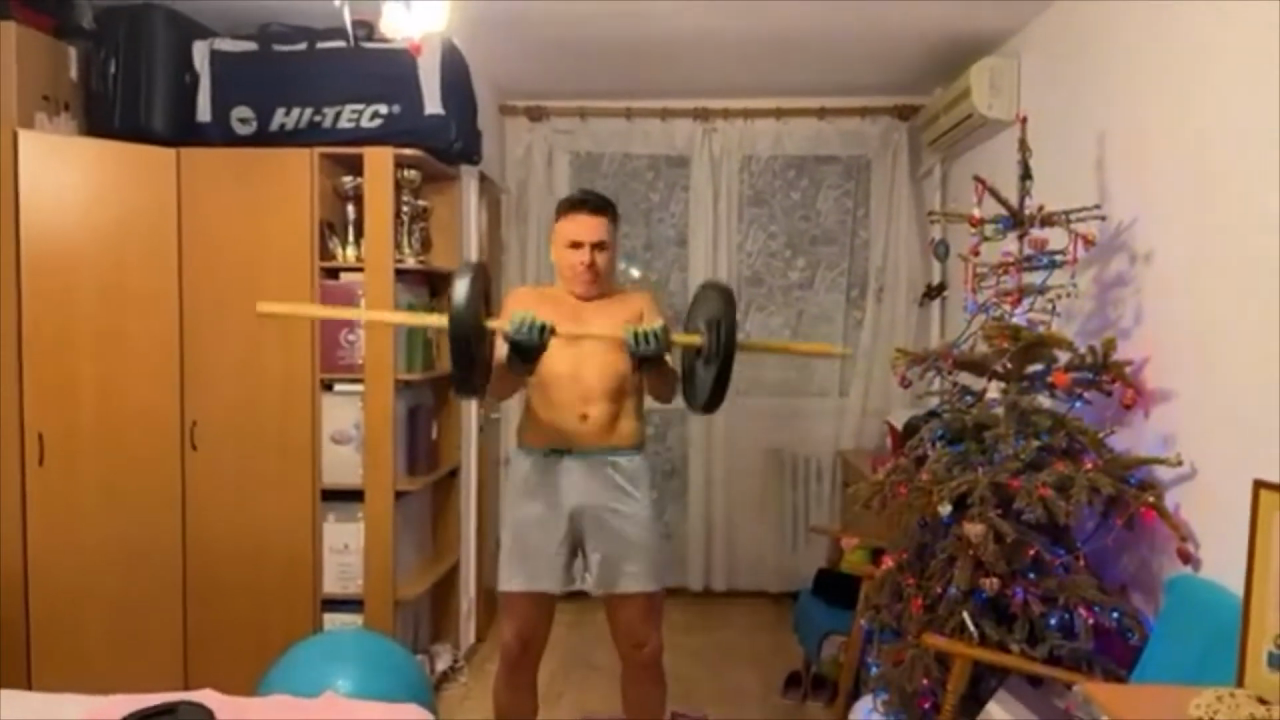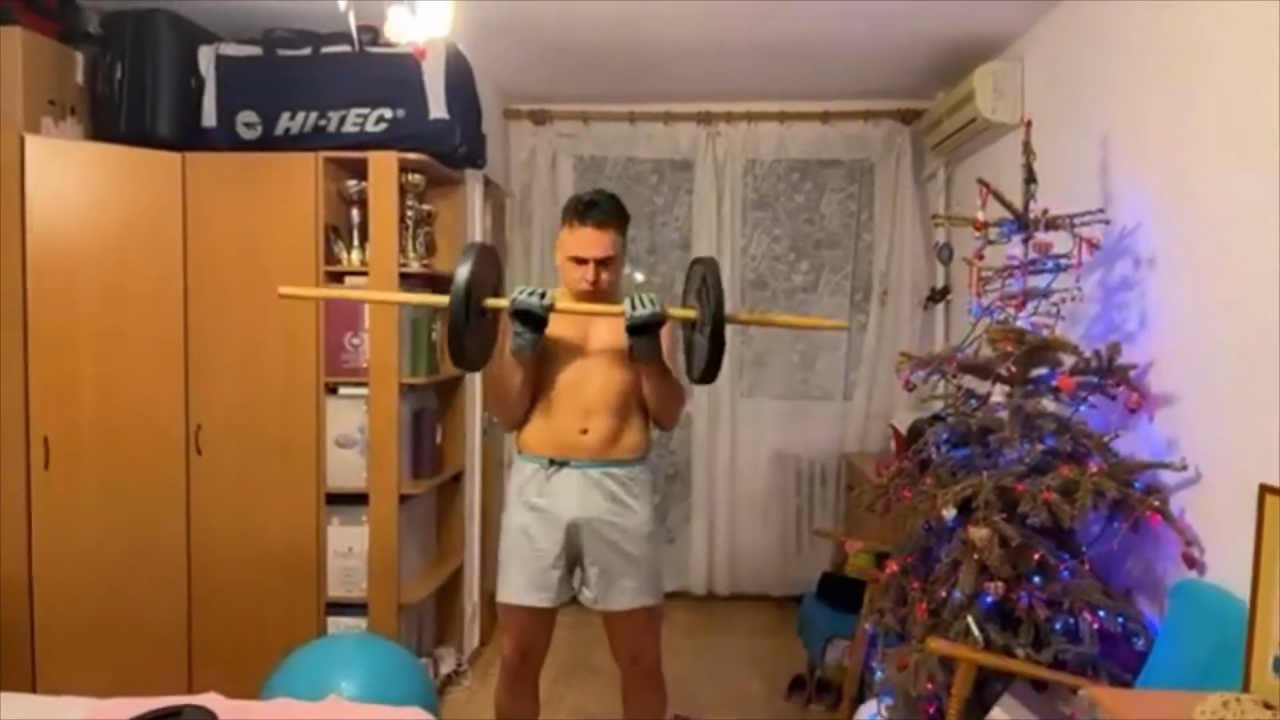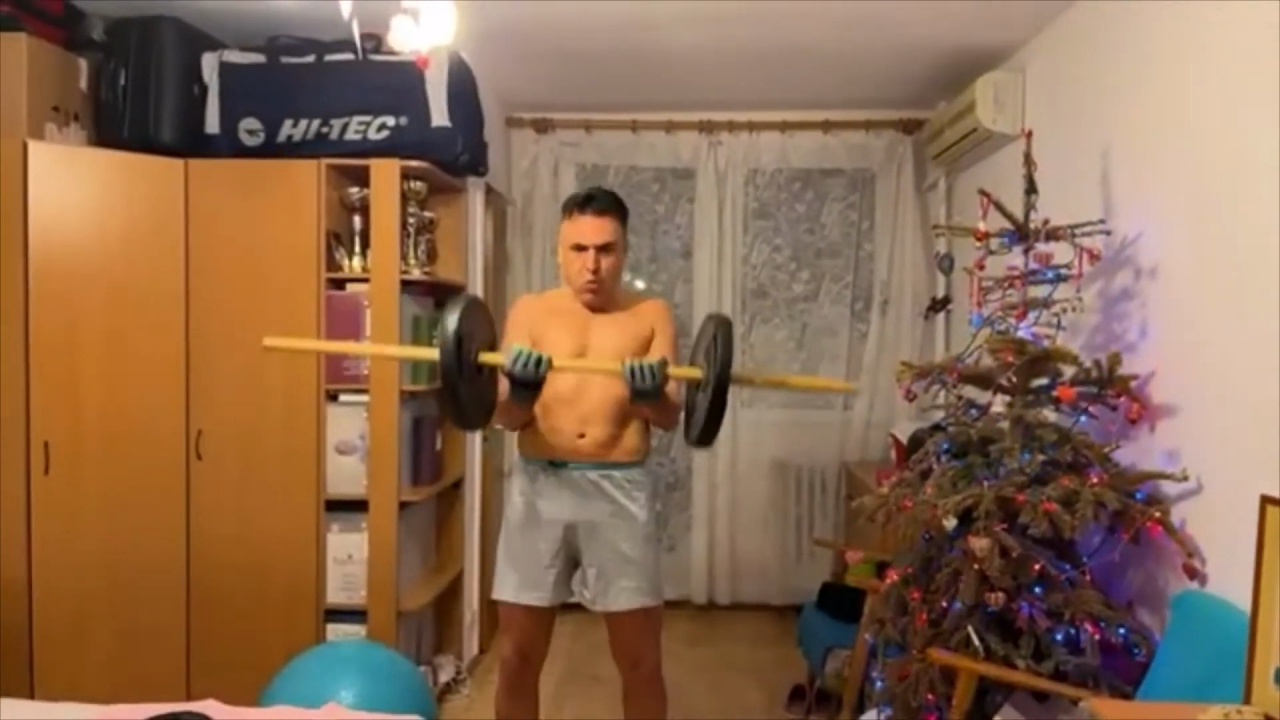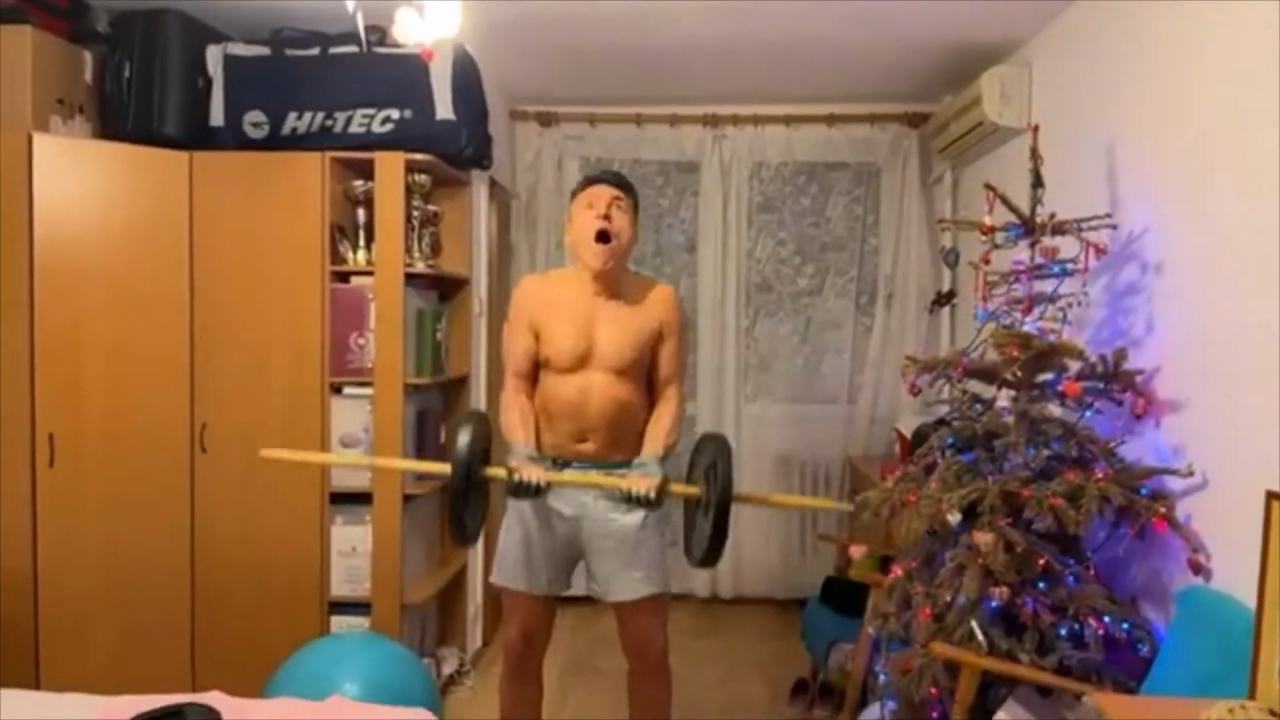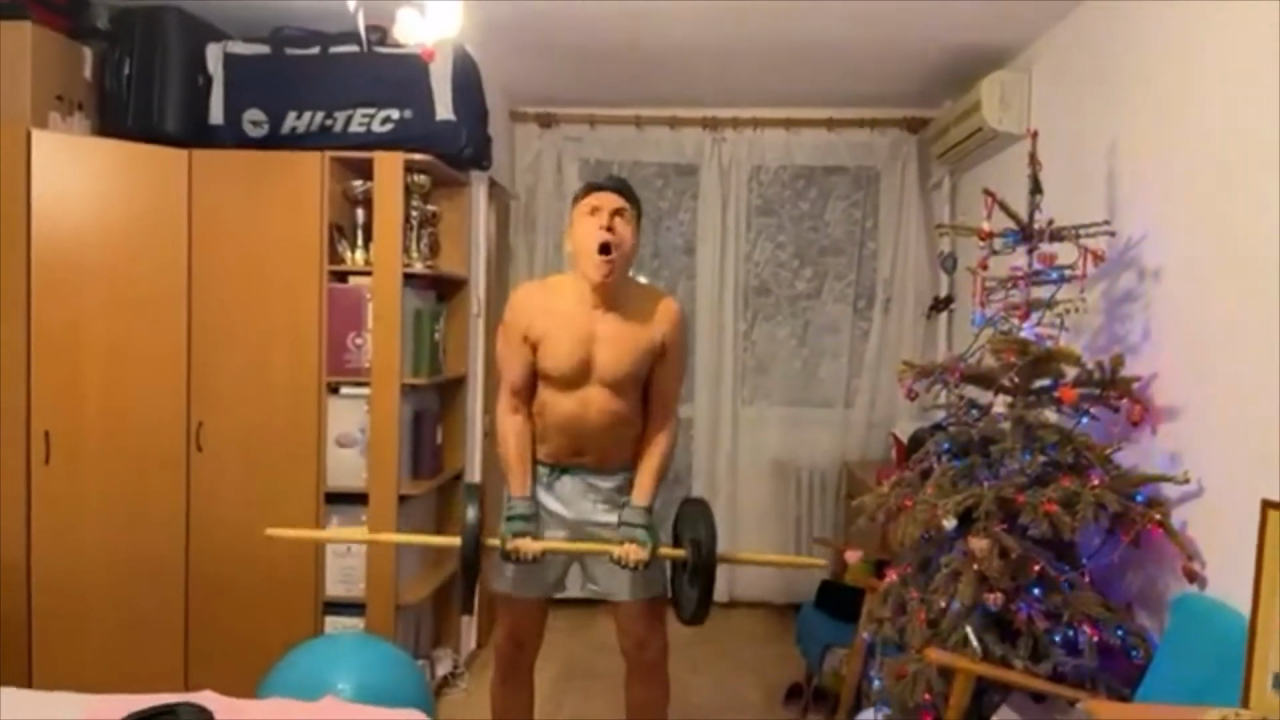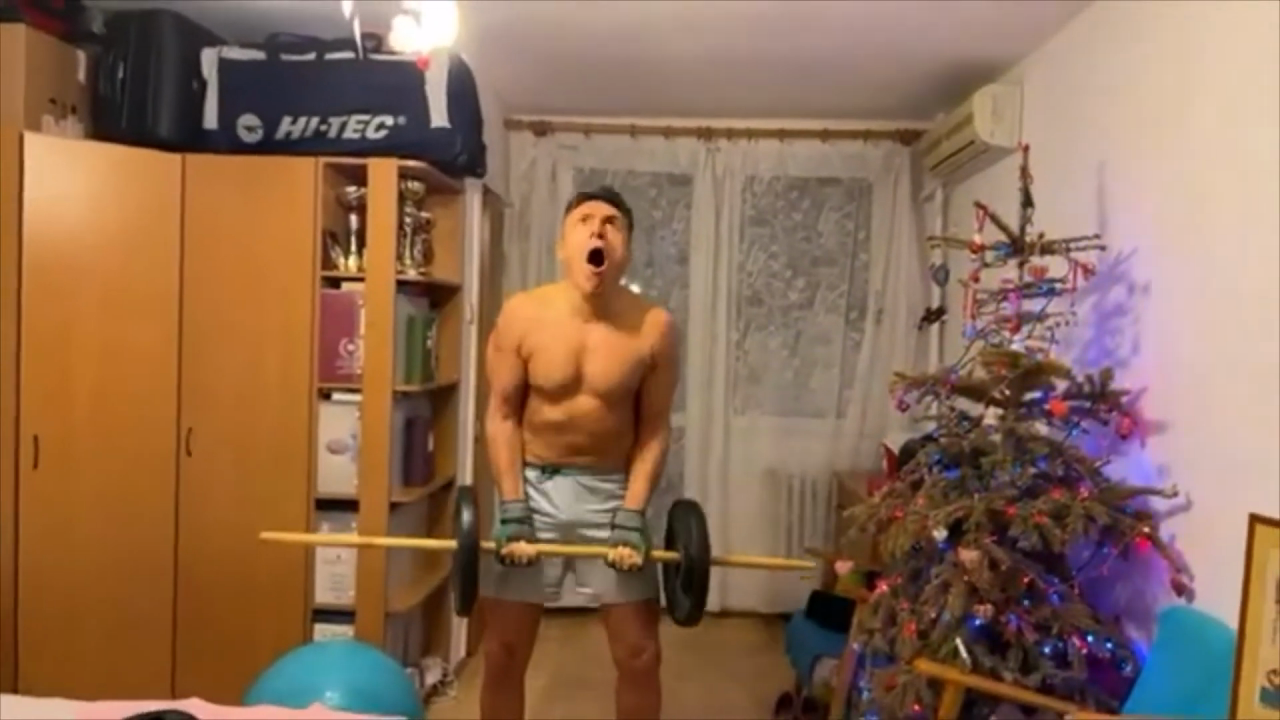
dt=0.3s
person 1, frame 1
left shoulder: (639, 306)
right shoulder: (527, 302)
left elbow: (664, 389)
right elbow: (495, 386)
left wrist: (655, 354)
right wrist: (518, 350)
left hip: (619, 477)
right hip: (540, 475)
left knee: (641, 645)
right knee: (517, 645)
person 1, frame 2
left shoulder: (642, 315)
right shoulder: (532, 312)
left elbow: (668, 414)
right elbow: (506, 414)
left wrist: (647, 344)
right wrist: (522, 337)
left hip: (620, 490)
right hip: (538, 487)
left knee: (641, 659)
right knee: (518, 655)
person 1, frame 3
left shoulder: (651, 314)
right shoulder: (531, 310)
left elbow: (669, 412)
right elbow: (507, 412)
left wrist: (656, 389)
right wrist: (517, 384)
left hip: (622, 491)
right hip: (540, 488)
left knee: (641, 660)
right knee: (517, 657)
person 1, frame 4
left shoulder: (659, 301)
right shoulder: (534, 293)
left elbow: (669, 395)
right elbow: (515, 387)
left wrist: (651, 464)
right wrist: (523, 458)
left hip: (623, 489)
right hip: (545, 486)
left knee: (649, 646)
right knee: (521, 642)
person 1, frame 5
left shoulder: (663, 314)
right shoulder: (529, 303)
left elbow: (661, 418)
right elbow: (512, 408)
left wrist: (639, 513)
right wrist: (519, 508)
left hip: (618, 489)
right hip: (543, 486)
left knee: (646, 648)
right knee: (512, 647)
person 1, frame 6
left shoulder: (655, 327)
right shoulder: (521, 314)
left elbow: (654, 427)
right elbow: (502, 416)
left wrist: (633, 517)
right wrist: (512, 513)
left hip: (611, 493)
right hip: (534, 488)
left knee: (639, 655)
right knee: (502, 654)
